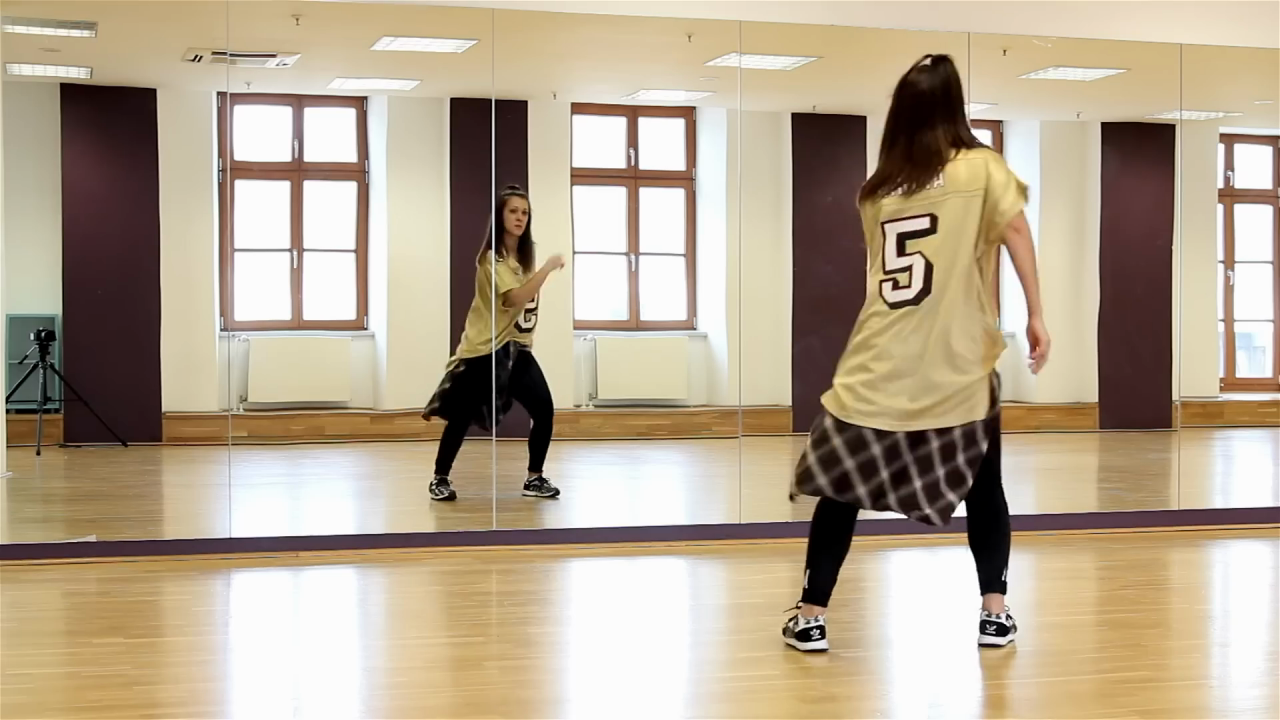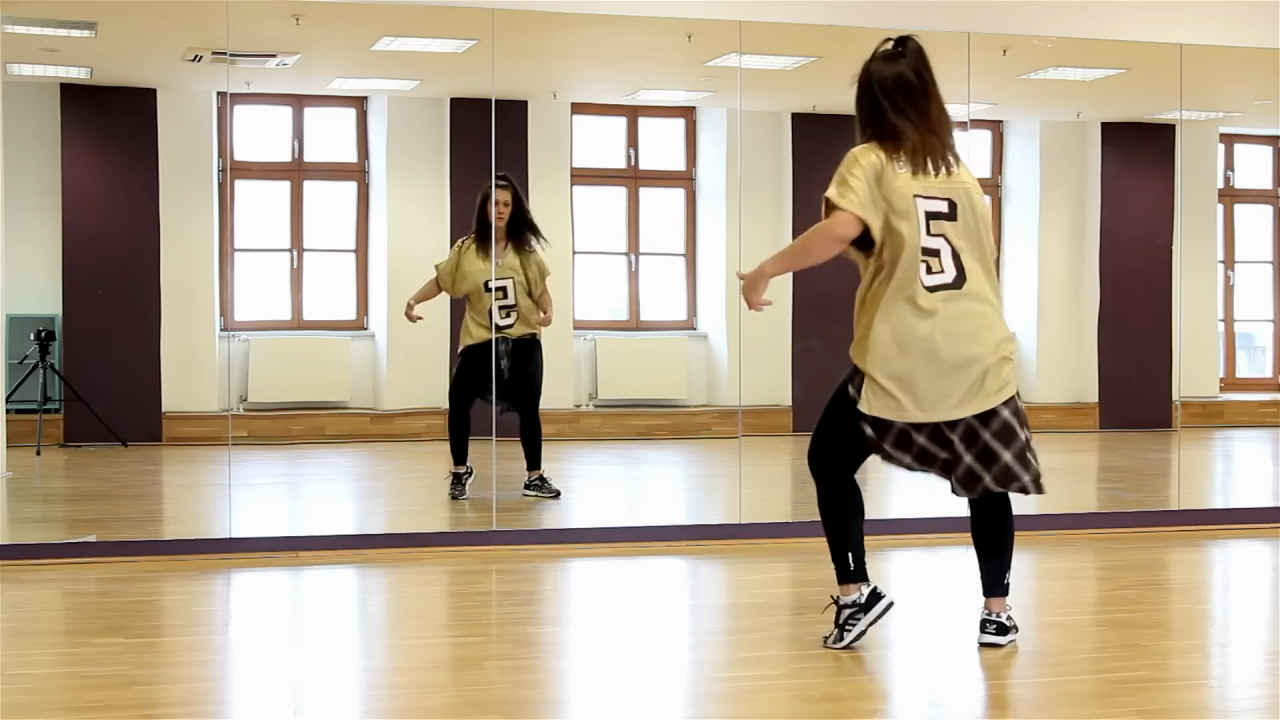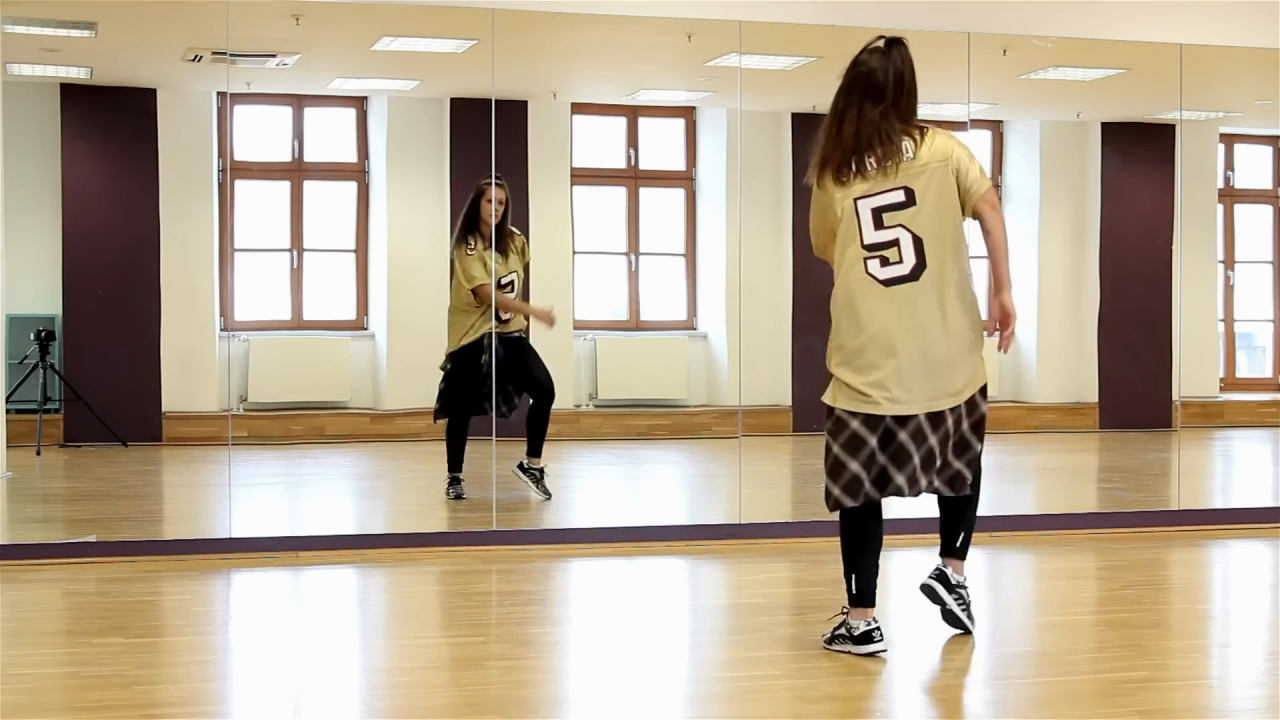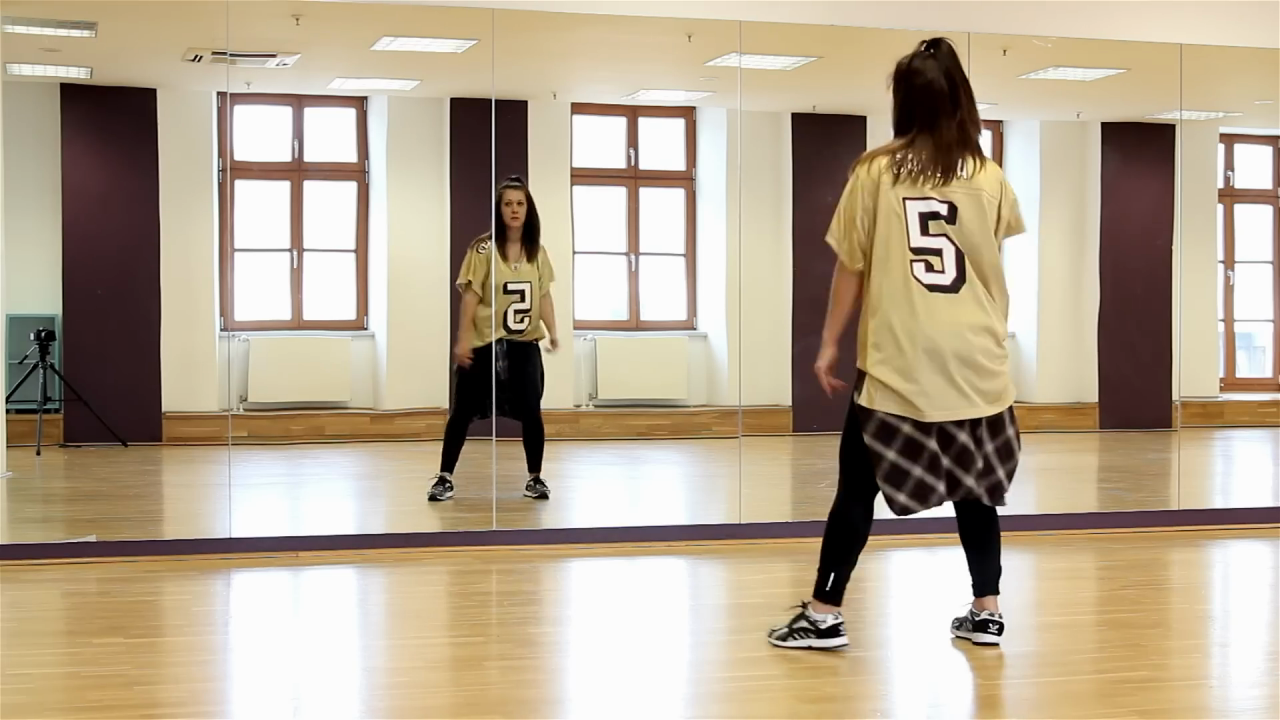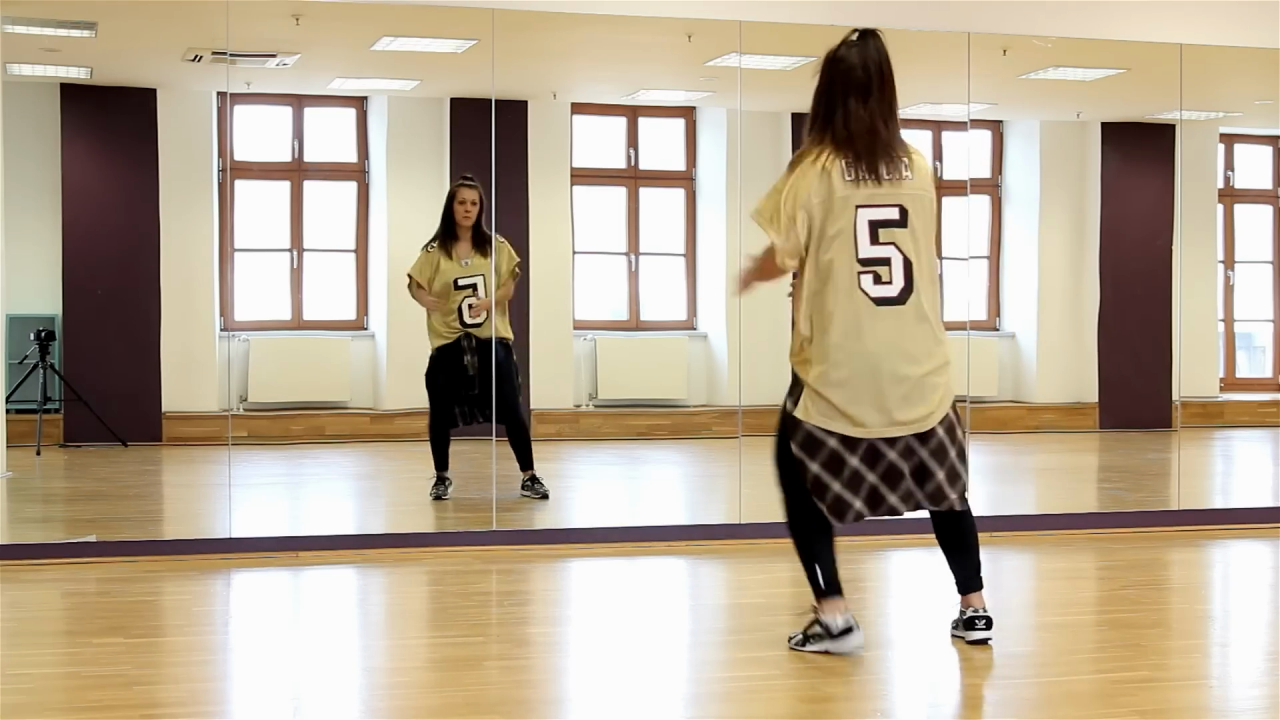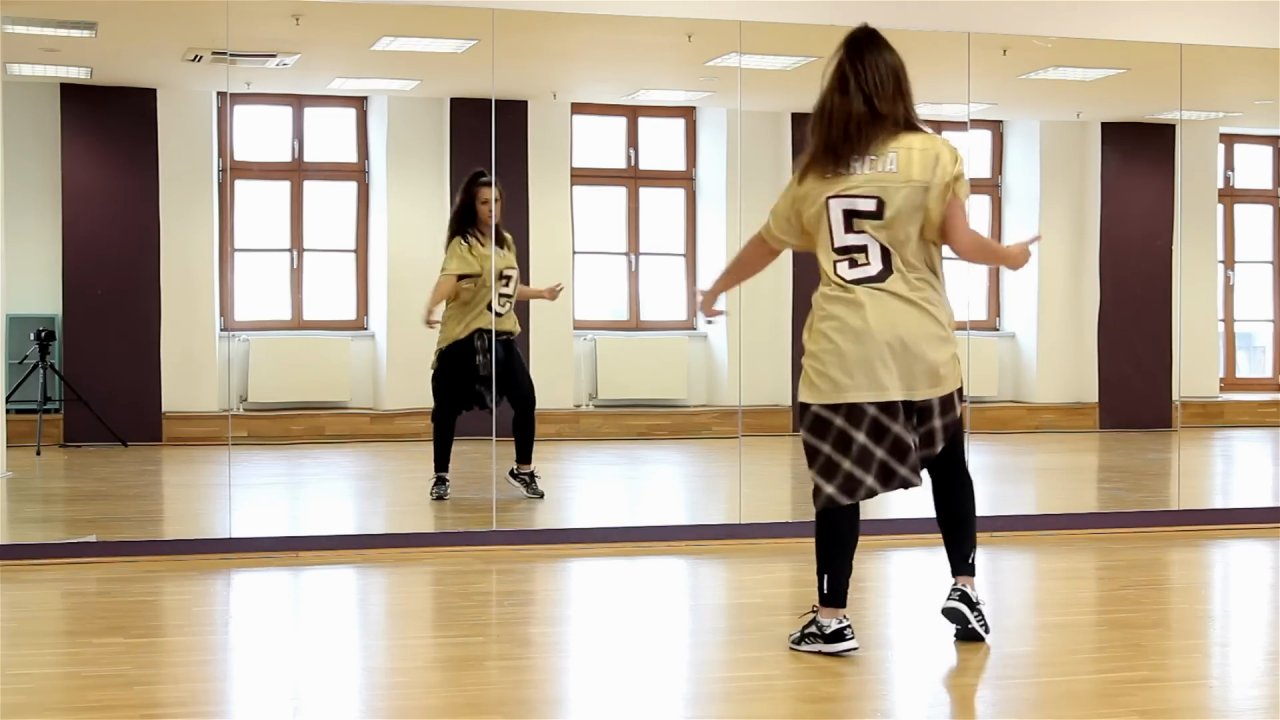
dt=0.5s
person 1, frame 1
left shoulder: (874, 191)
right shoulder: (980, 168)
right elbow: (1014, 231)
right wrist: (1037, 315)
left hip: (877, 368)
right hip: (954, 364)
left knee: (843, 488)
right knee: (982, 481)
left ankle: (810, 612)
right ankle: (995, 610)
person 1, frame 2
left shoulder: (870, 162)
right shoulder: (956, 169)
left elbow: (838, 231)
right elbow: (987, 253)
left wrist: (762, 273)
left hip: (900, 357)
right hip: (977, 356)
left knee: (830, 461)
right knee: (985, 482)
left ankle: (855, 591)
right ankle: (997, 611)
person 1, frame 3
left shoulder: (831, 170)
right shoulder: (940, 148)
right elbow: (986, 205)
right wrist: (1005, 289)
left hip: (866, 353)
right hip: (944, 346)
left knee: (860, 485)
right knee: (961, 459)
left ankle: (860, 619)
right ankle: (951, 570)
person 1, frame 4
left shoulder: (874, 170)
right shoulder: (989, 177)
left elbow: (849, 267)
left wrist: (829, 344)
left hip: (899, 362)
right hip: (975, 363)
left knee: (858, 486)
right knee: (974, 485)
left ankle: (823, 613)
right ankle: (986, 609)
person 1, frame 5
left shoulder: (811, 170)
right shoulder: (915, 167)
left elbow: (780, 259)
left wrist: (747, 275)
left hip: (841, 369)
right hip: (916, 365)
left knee: (800, 481)
right knee: (942, 484)
left ankle: (831, 613)
right ankle: (973, 608)
person 1, frame 6
left shoulder: (817, 168)
right shoulder: (928, 152)
left elbow: (768, 243)
right elbow: (956, 237)
left wrist: (716, 288)
right wrist: (1007, 256)
left hip: (841, 351)
right hip: (919, 347)
left knee: (836, 484)
right knee: (948, 464)
left ankle: (831, 619)
right ankle: (964, 587)
person 2, frame 1
left shoulder: (526, 254)
right shoulder: (492, 257)
right elbow: (523, 295)
right wrist: (549, 266)
left hip: (518, 349)
right hip: (486, 348)
left knee: (544, 409)
right knee: (464, 415)
left ankle: (534, 478)
right ankle: (440, 480)
person 2, frame 2
left shoulder: (525, 245)
right shoulder: (468, 247)
left elbow: (540, 288)
right elbow: (441, 281)
left wrist: (547, 311)
right wrist: (413, 301)
left hip: (523, 341)
right hip: (480, 342)
left knee: (528, 406)
right knee: (459, 402)
left ankle: (534, 478)
right ankle: (460, 472)
person 2, frame 3
left shoulder: (513, 239)
right shoulder: (466, 248)
right elbow: (490, 295)
right wrist: (534, 311)
left hip: (512, 335)
right hip: (474, 339)
left knee: (544, 391)
right knee: (461, 409)
left ankle: (532, 465)
right ankle: (454, 477)
person 2, frame 4
left shoulder: (536, 251)
right shoulder: (483, 248)
left elbow: (543, 293)
right elbow: (471, 294)
left wrist: (552, 330)
right wrist: (463, 340)
left hip: (525, 345)
right hip: (483, 343)
left knee: (531, 411)
right knee: (463, 412)
left ankle: (535, 478)
right ankle: (444, 478)
person 2, frame 5
left shoulder: (494, 245)
right shoulder: (435, 249)
left elbow: (509, 284)
right elbow: (416, 285)
left wrist: (489, 302)
right wrist: (433, 304)
left hip: (492, 339)
right hip: (449, 343)
left knee: (510, 409)
right knee: (441, 411)
left ankle: (529, 477)
right ankle: (442, 477)
person 2, frame 6
left shoulder: (505, 241)
right shoulder: (462, 244)
right elbow: (449, 279)
left wrist: (541, 293)
right wrist: (432, 306)
left hip: (502, 336)
right hip: (465, 337)
left knee: (526, 400)
right knee: (449, 407)
left ankle: (523, 470)
right ankle: (441, 477)
